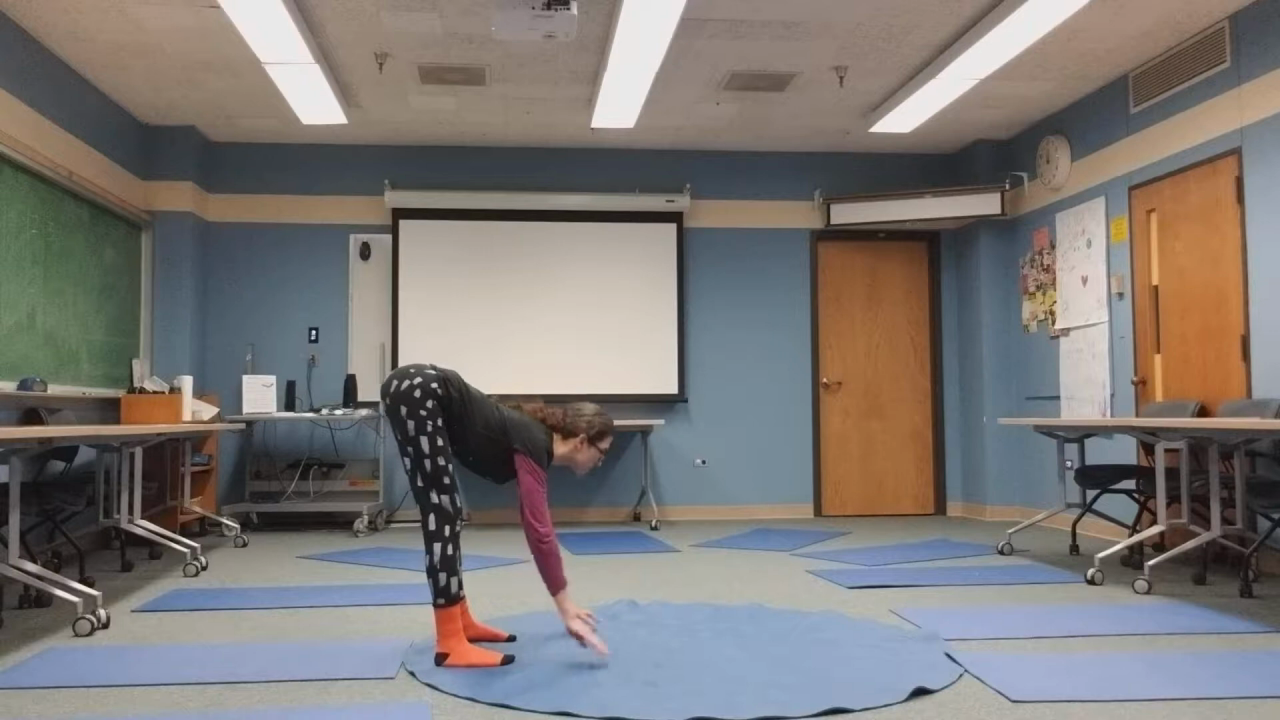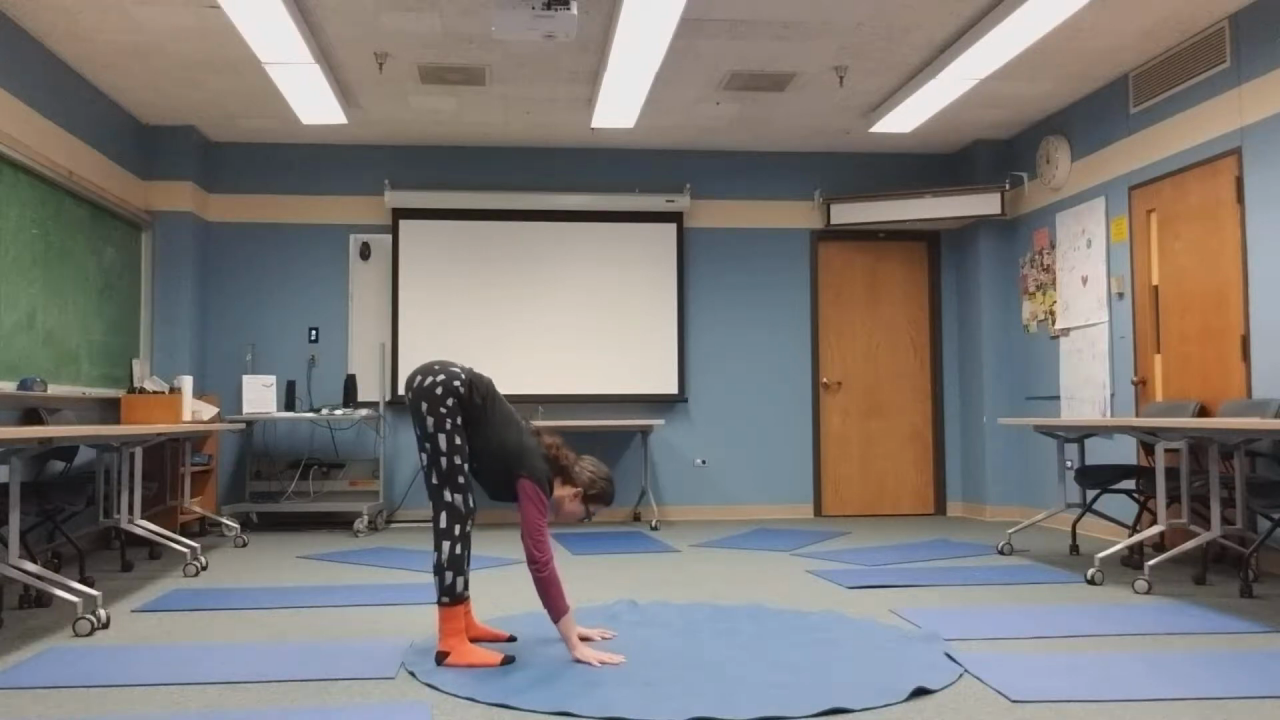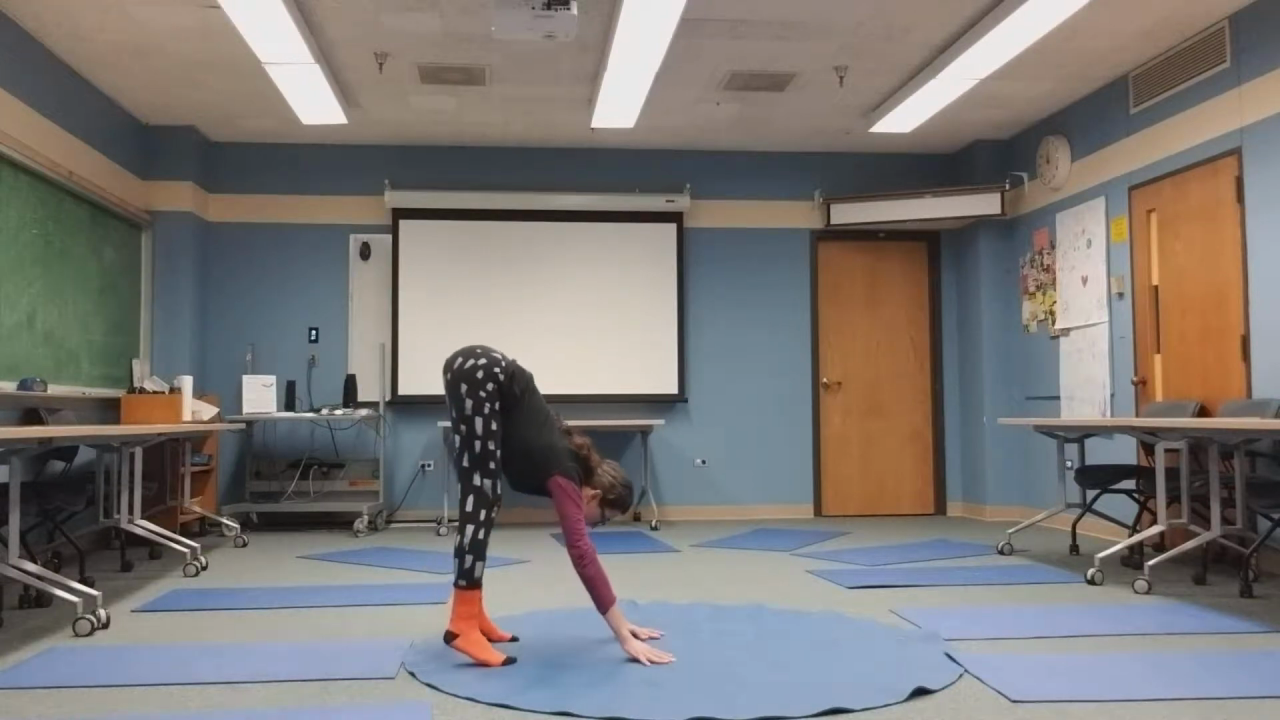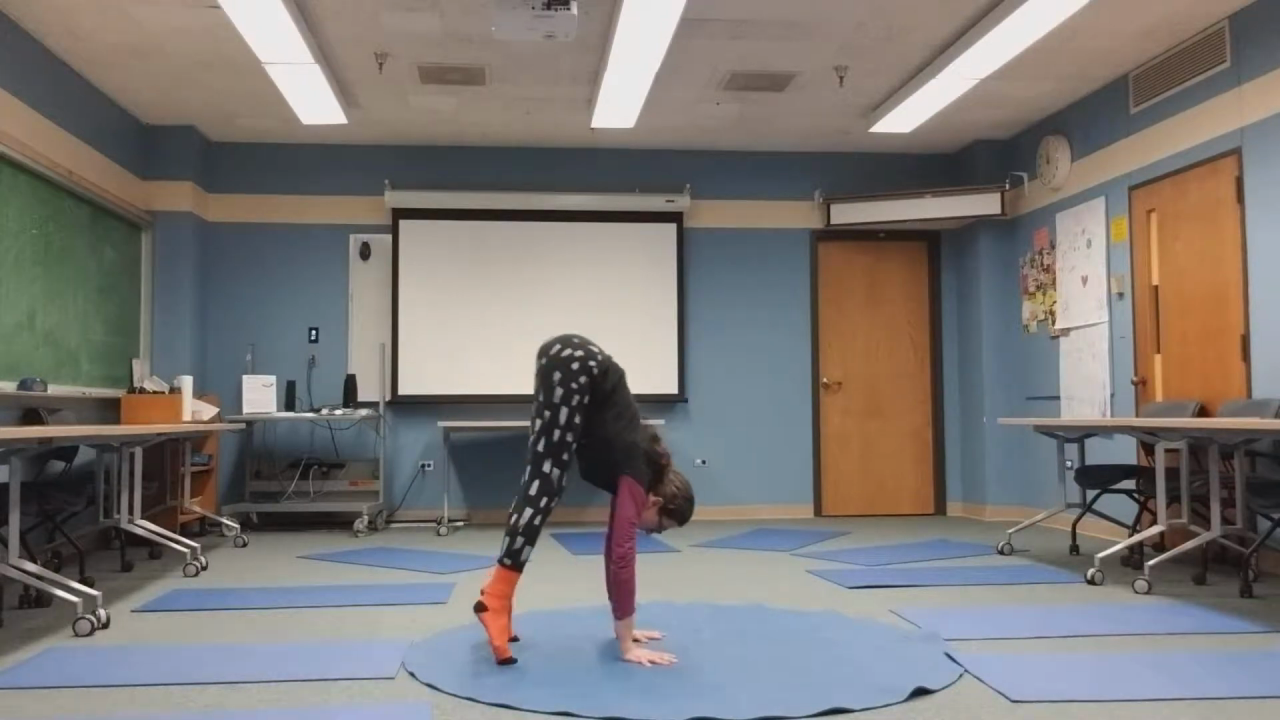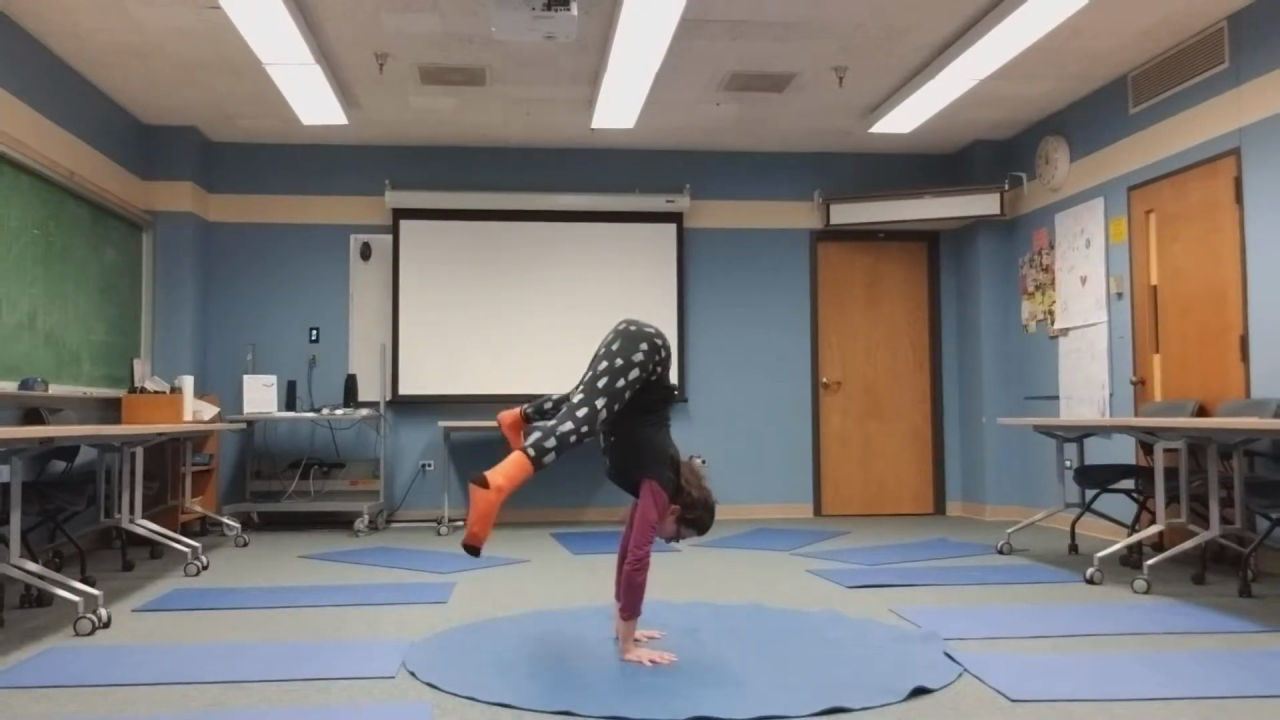
dt=0.7s
person 1, frame 1
left shoulder: (536, 438)
right shoulder: (532, 446)
left elbow: (538, 528)
right elbow: (539, 531)
left wrist: (565, 605)
right wrist: (567, 612)
left hip: (419, 394)
right hip: (416, 394)
left knee: (445, 513)
right knee: (441, 514)
left ankle: (461, 621)
right ankle: (451, 644)
person 1, frame 2
left shoulder: (544, 469)
right shoulder: (535, 476)
left elbow: (540, 558)
right elbow: (540, 560)
left wrist: (569, 627)
right wrist: (574, 645)
left hip: (448, 391)
right hip: (439, 389)
left knee: (459, 512)
right knee: (454, 513)
left ankle: (462, 621)
right ankle: (452, 642)
person 1, frame 3
left shoulder: (570, 467)
right shoulder: (564, 474)
left elbow: (580, 552)
right elbow: (582, 554)
left wrist: (623, 625)
right wrist: (625, 638)
left hip: (486, 376)
right hip: (479, 373)
left knee: (482, 500)
right knee: (482, 500)
left ankle: (472, 614)
right ankle: (463, 624)
person 1, frame 4
left shoulder: (633, 473)
right shoulder: (637, 477)
left elbow: (616, 547)
right elbow: (622, 555)
left wrist: (624, 629)
right wrist: (626, 644)
left hip: (573, 362)
left knee: (541, 477)
right knee: (543, 483)
left ankle: (498, 591)
right ankle: (497, 601)
person 1, frame 5
left shoulder: (653, 479)
right shoulder: (660, 485)
left elbow: (629, 550)
right elbow: (636, 560)
left wrist: (624, 626)
right wrist: (628, 644)
left knee: (580, 406)
left ankle: (518, 419)
right ankle: (496, 485)
